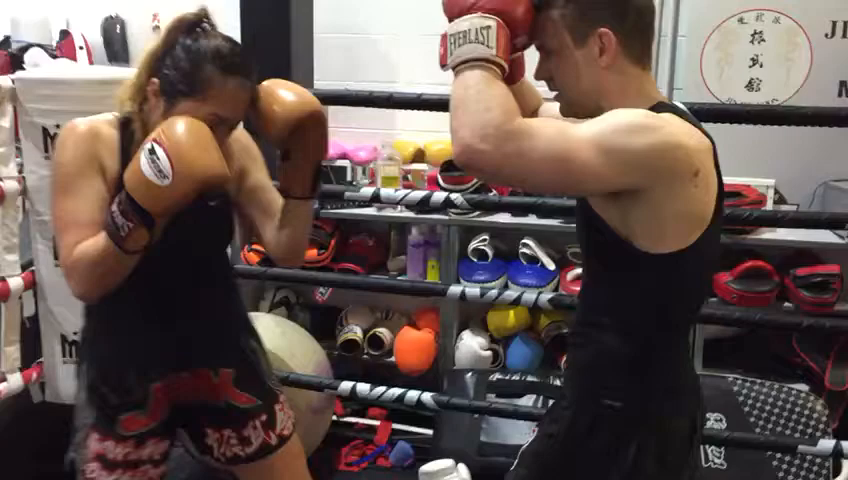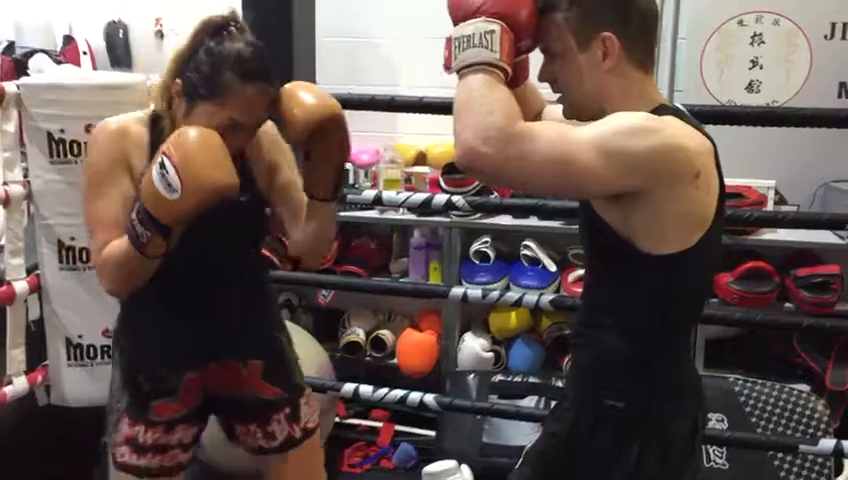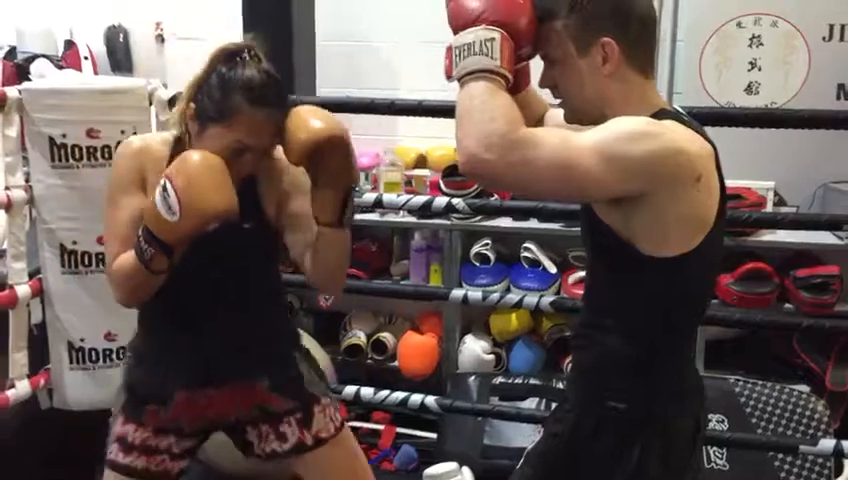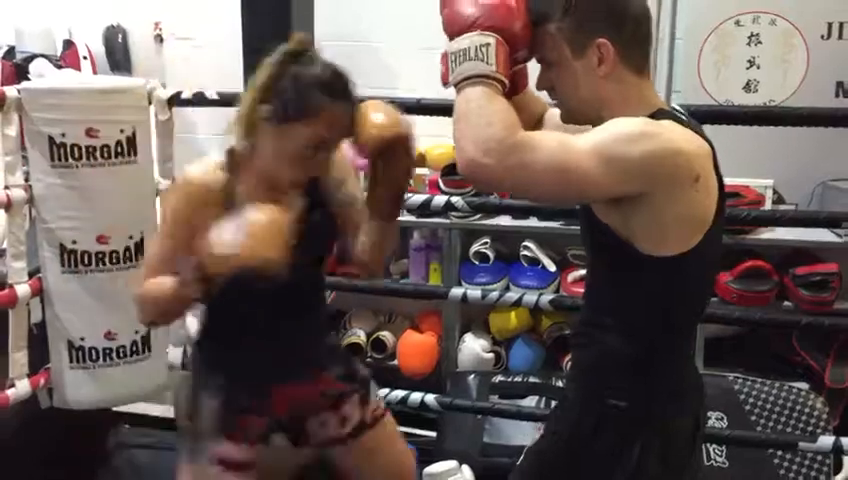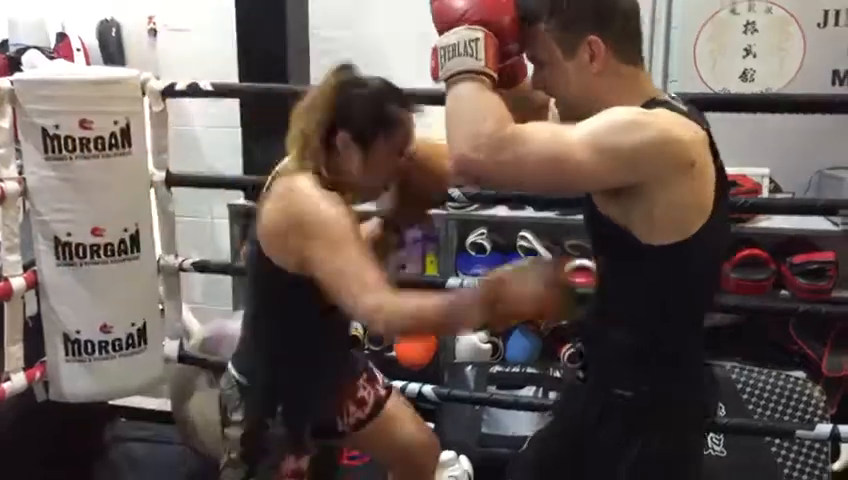
dt=0.2s
person 1, frame 1
left shoulder: (658, 142)
right shoulder: (641, 130)
left elbow: (481, 145)
right elbow: (527, 121)
left wrist: (476, 44)
right wrist: (504, 55)
left hip: (627, 419)
right hip: (636, 398)
person 1, frame 2
left shoulder: (658, 145)
right shoulder: (645, 131)
left elbow: (483, 147)
right elbow: (530, 124)
left wrist: (480, 46)
right wrist: (508, 59)
left hip: (628, 421)
right hip: (638, 400)
person 1, frame 3
left shoulder: (660, 149)
right shoulder: (648, 135)
left elbow: (487, 154)
right elbow: (535, 128)
left wrist: (481, 50)
right wrist: (509, 66)
left hip: (629, 422)
right hip: (640, 401)
person 1, frame 4
left shoulder: (658, 148)
right shoulder: (650, 135)
left elbow: (486, 159)
right elbow: (533, 129)
left wrist: (476, 56)
right wrist: (507, 67)
left hip: (631, 420)
right hip: (640, 399)
person 1, frame 5
left shoulder: (651, 137)
right shoulder: (655, 123)
left elbow: (479, 154)
right elbow: (531, 120)
left wrist: (466, 54)
right wrist: (501, 58)
left hip: (640, 407)
right hip: (651, 387)
person 2, frame 1
left shoulder: (231, 146)
right shoulder: (87, 141)
left elbow: (285, 250)
right elbow: (82, 278)
left wrist: (301, 167)
right wrist: (142, 208)
left hip: (224, 356)
right hip: (125, 370)
person 2, frame 2
left shoulder: (264, 144)
right shoulder: (118, 141)
left elbow: (312, 249)
right elbow: (113, 276)
left wrist: (324, 165)
right wrist: (160, 216)
left hip: (254, 349)
right hip: (158, 361)
person 2, frame 3
left shoulder: (281, 172)
right shoulder: (141, 159)
left elbow: (327, 280)
right elbow: (125, 289)
left wrist: (331, 192)
right wrist: (165, 235)
left hip: (268, 369)
right hip: (167, 378)
person 2, frame 4
left shoulder: (328, 174)
right shoulder: (203, 186)
left elbow: (369, 260)
right elbow: (149, 304)
left wrist: (386, 188)
right wrist: (204, 272)
left hip: (318, 365)
right hip: (233, 378)
person 2, frame 5
right shoulder: (304, 201)
left elbow: (356, 254)
right elbow: (378, 312)
left wrist: (398, 215)
right wrist: (491, 302)
left hip: (330, 371)
right hip: (274, 395)
